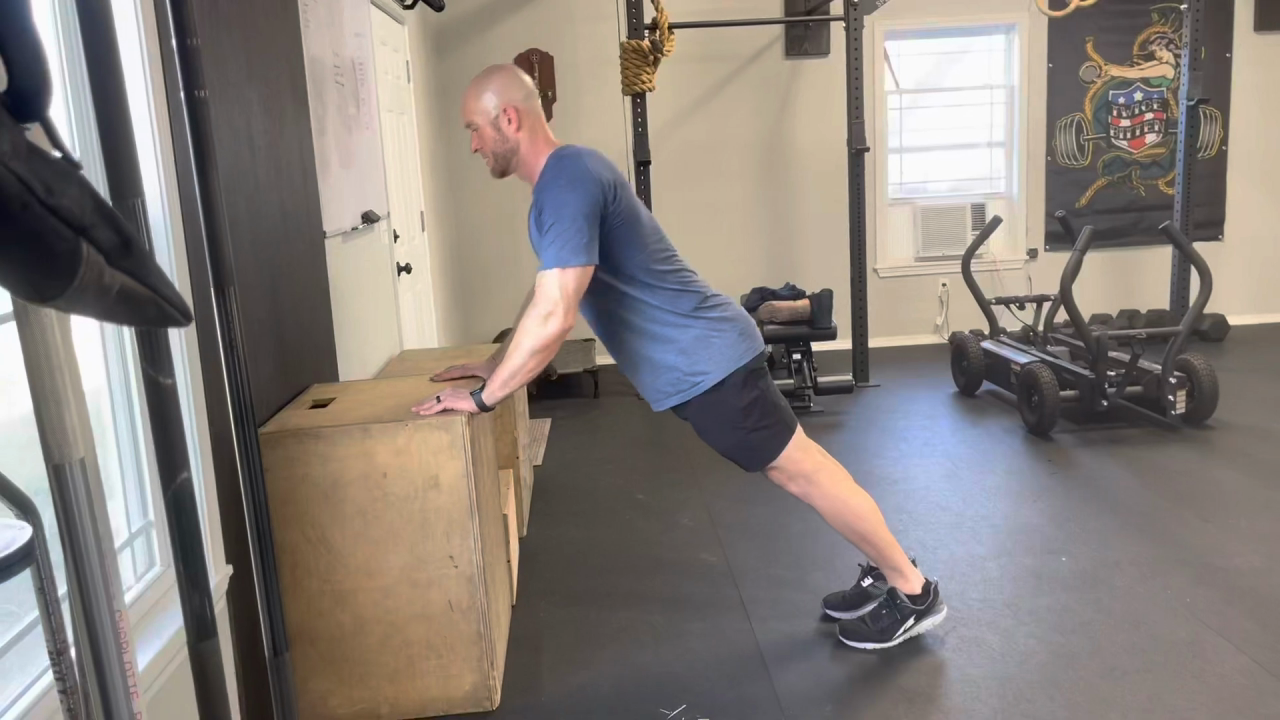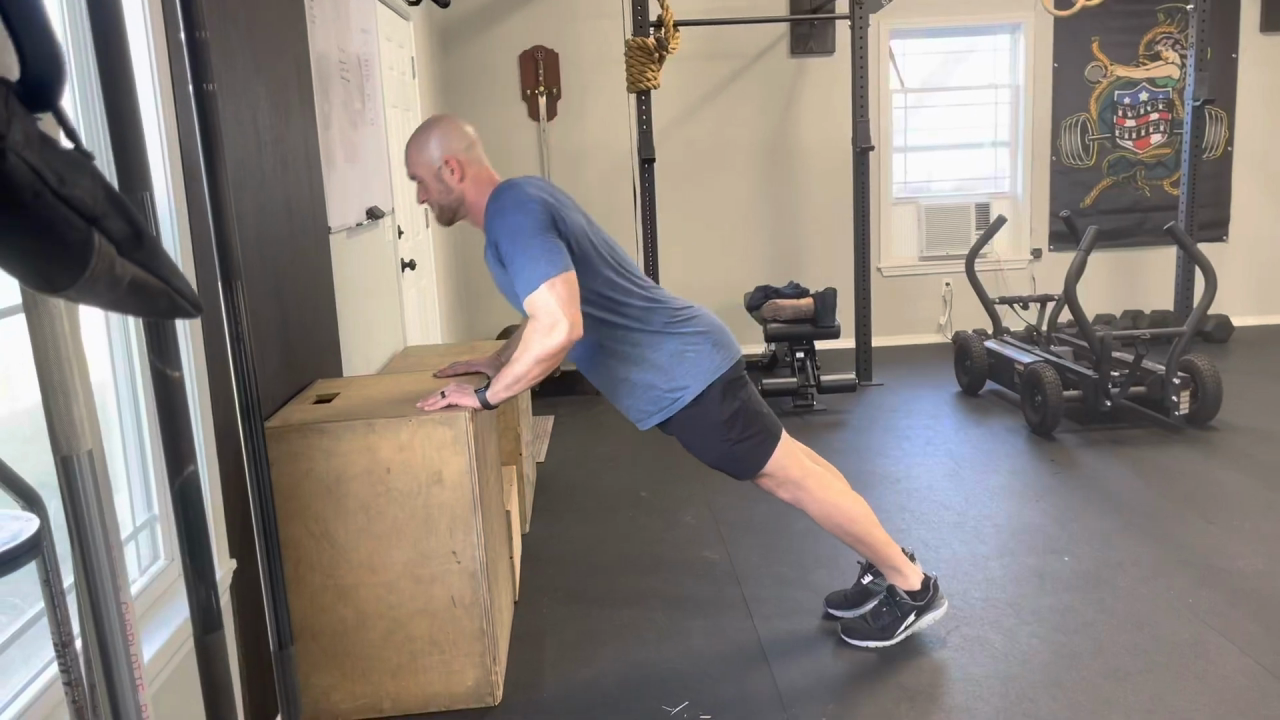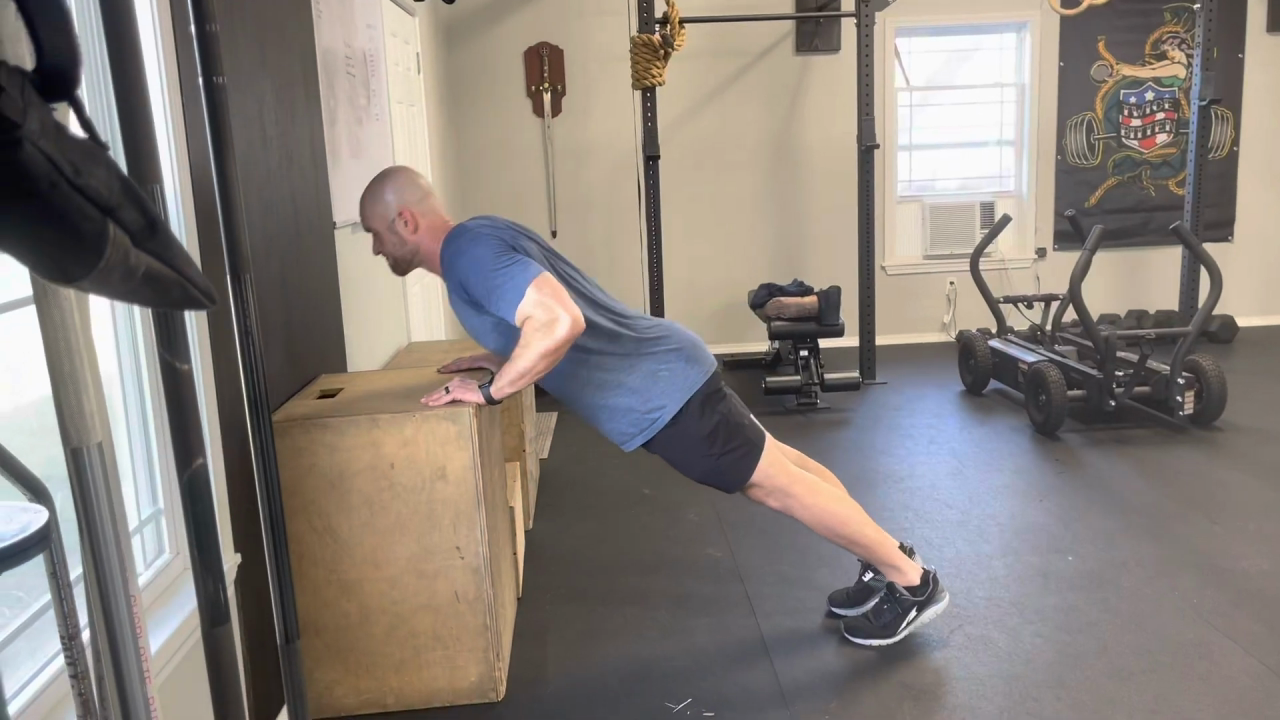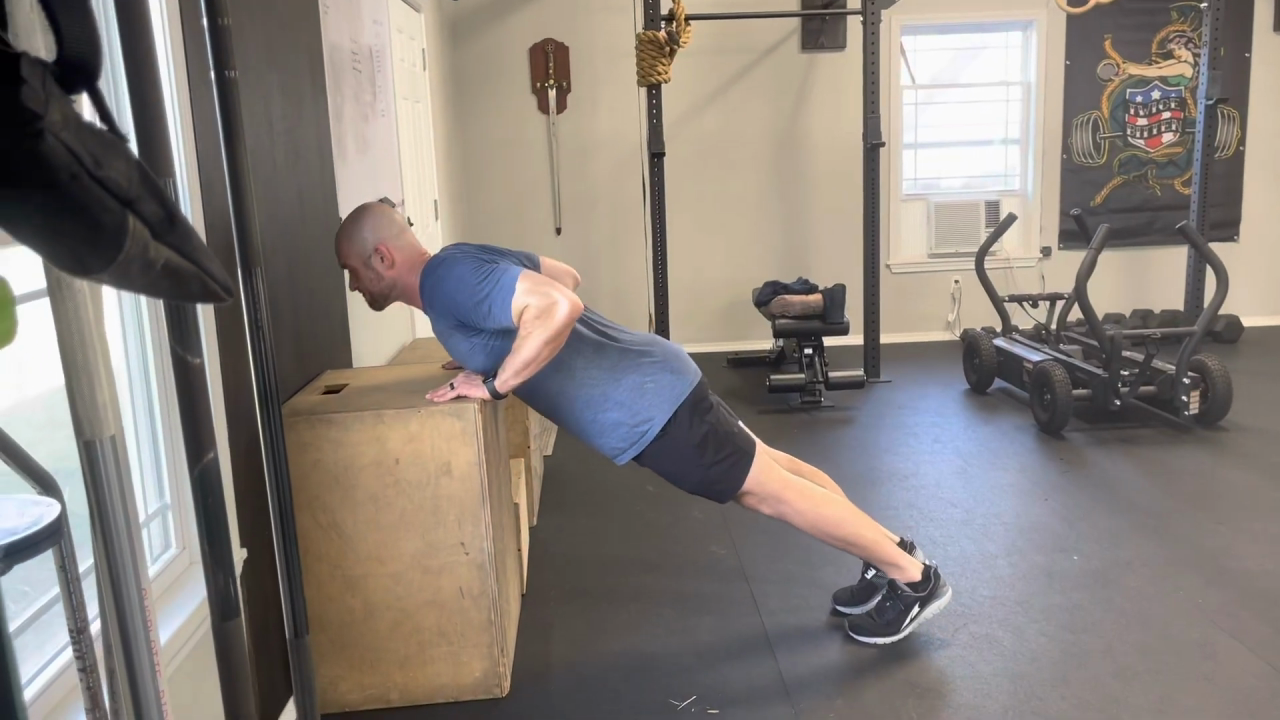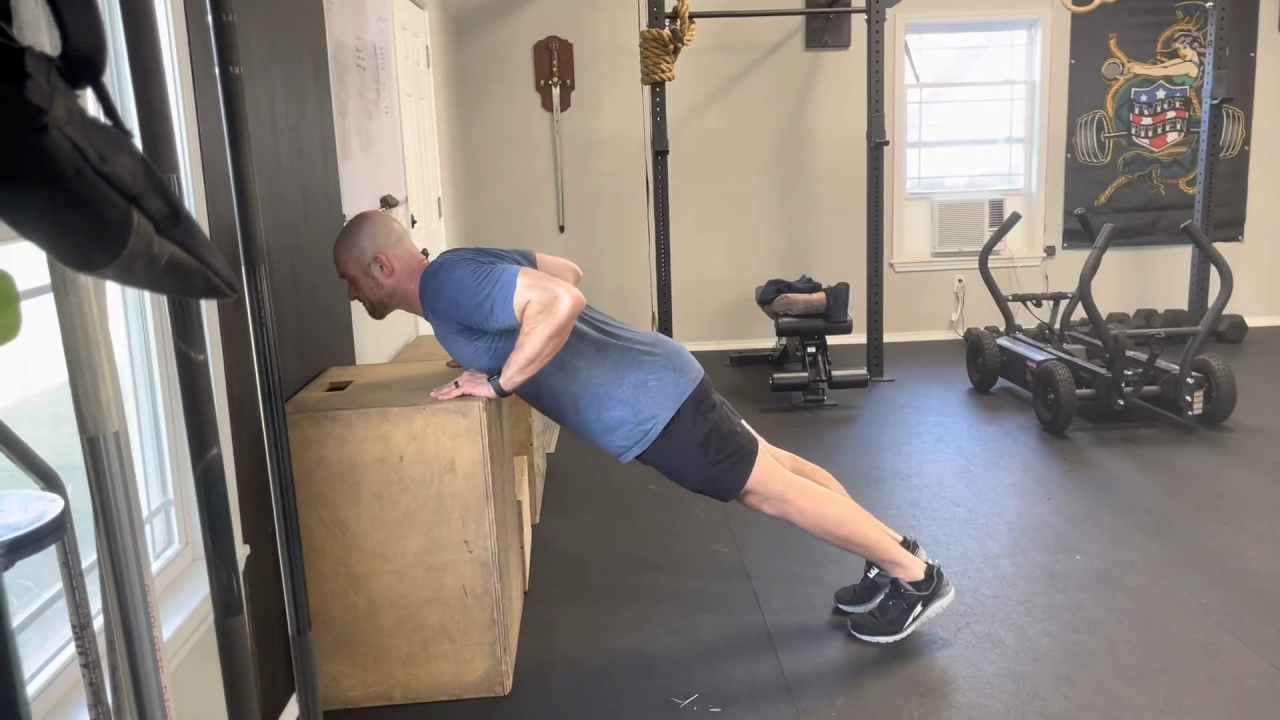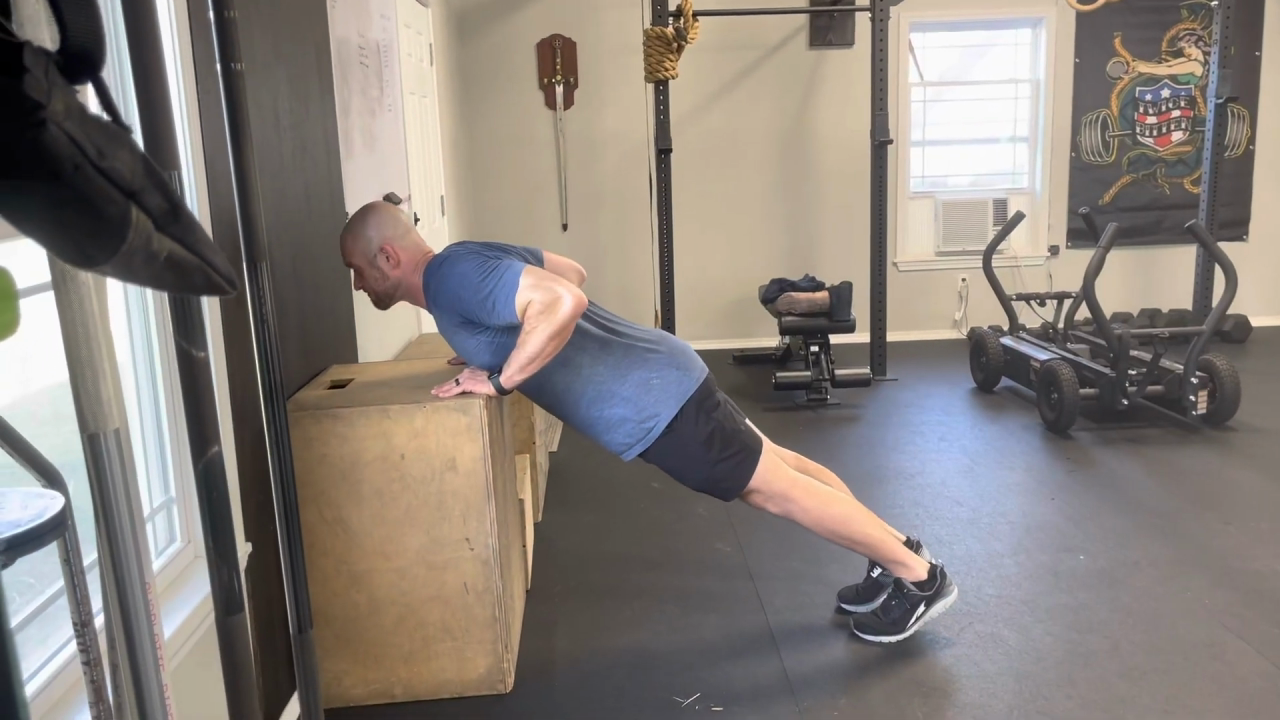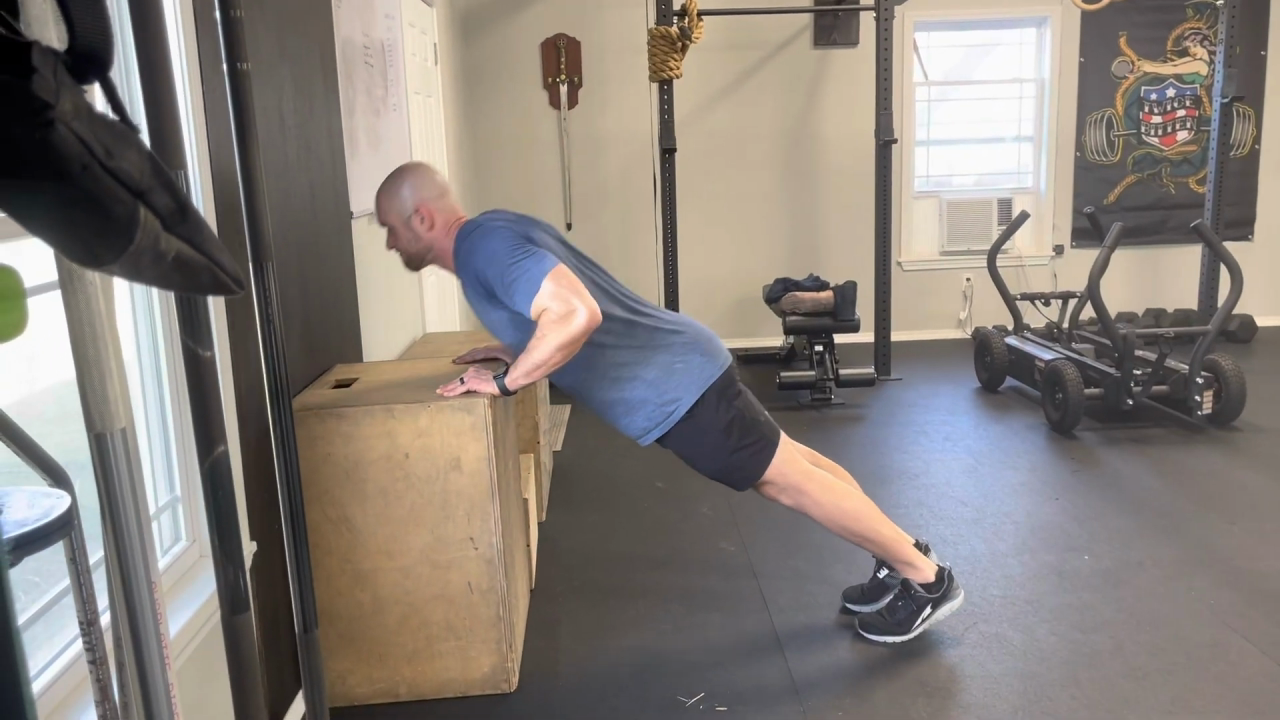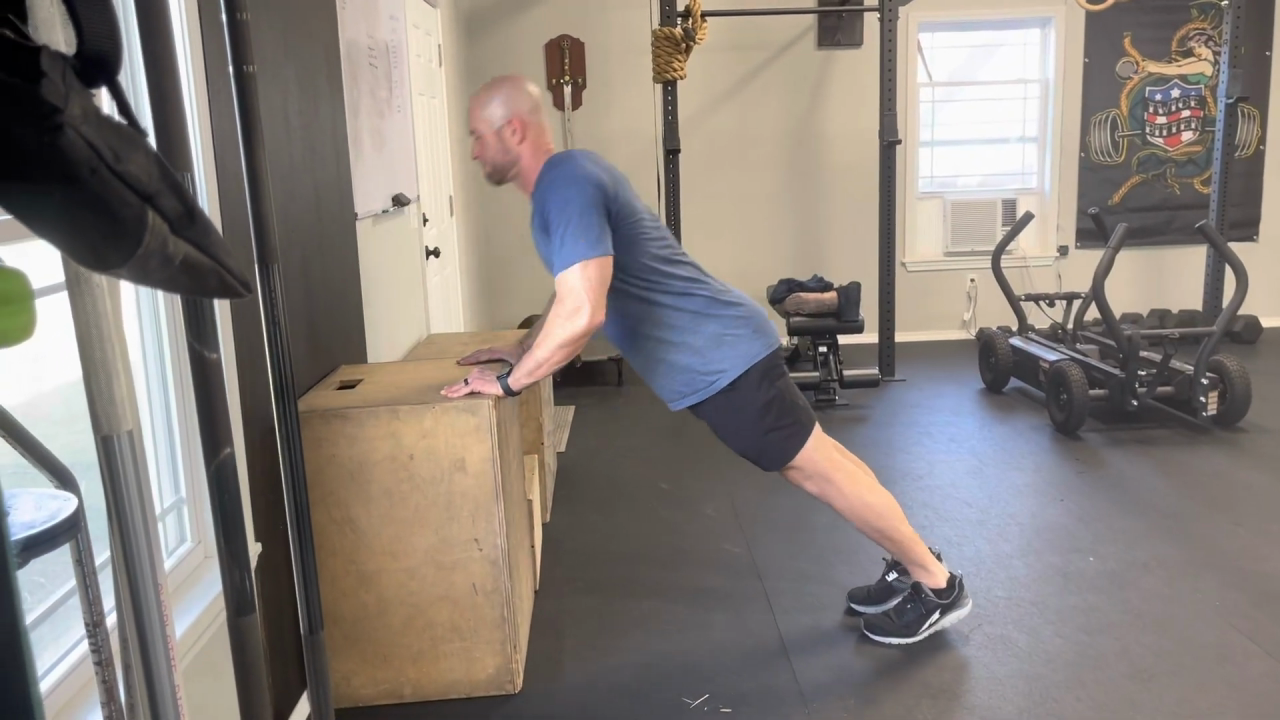
dt=0.3s
person 1, frame 1
left shoulder: (567, 182)
right shoulder: (568, 170)
left elbow: (553, 320)
right elbow: (556, 292)
left wrist: (482, 398)
right wrist: (495, 362)
left hip: (702, 362)
right hip: (704, 349)
left knee: (800, 471)
right knee: (797, 465)
left ankle: (914, 591)
right ankle: (886, 571)
person 1, frame 2
left shoulder: (511, 215)
right shoulder: (520, 196)
left elbow: (558, 331)
left wrist: (485, 397)
right wrist: (496, 363)
left hip: (680, 376)
right hip: (688, 357)
left knee: (789, 476)
right knee: (788, 465)
left ankle: (912, 588)
right ankle: (884, 568)
person 1, frame 3
left shoulder: (468, 255)
right shoulder: (480, 236)
left elbow: (562, 323)
left wrist: (490, 390)
right wrist: (497, 353)
left hip: (659, 395)
right hip: (667, 368)
left knee: (778, 483)
right knee: (775, 466)
left ankle: (912, 581)
right ankle: (887, 558)
person 1, frame 4
left shoulder: (448, 281)
right shoulder: (461, 262)
left elbow: (560, 308)
right elbow: (566, 275)
left wrist: (493, 384)
left hip: (647, 407)
right hip: (655, 380)
left knee: (771, 490)
right knee: (769, 469)
left ankle: (912, 577)
right ankle: (888, 553)
person 1, frame 5
left shoulder: (450, 287)
right shoulder: (464, 268)
left elbow: (561, 301)
right elbow: (568, 271)
left wrist: (499, 382)
left hip: (651, 405)
right hip: (659, 381)
left knee: (774, 489)
right knee: (771, 469)
left ankle: (915, 577)
right ankle: (893, 553)
person 1, frame 6
left shoulder: (451, 279)
right shoulder: (468, 260)
left elbow: (563, 301)
right elbow: (571, 271)
left wrist: (500, 379)
left hip: (654, 403)
right hip: (661, 377)
left knee: (777, 487)
right knee: (776, 468)
left ankle: (918, 576)
right ankle: (895, 553)
person 1, frame 7
left shoulder: (483, 247)
right shoulder: (496, 229)
left elbow: (579, 317)
left wrist: (505, 381)
right wrist: (511, 349)
left hip: (672, 388)
right hip: (678, 365)
left knee: (794, 480)
right knee: (791, 463)
left ankle: (926, 580)
right ankle: (902, 556)
person 1, frame 8
left shoulder: (563, 186)
right shoulder: (573, 171)
left elbow: (582, 314)
right elbow: (584, 290)
left wrist: (508, 381)
right wrist: (520, 349)
left hip: (719, 360)
right hip: (724, 343)
left knee: (820, 470)
right knee: (819, 460)
left ankle: (936, 586)
right ankle: (912, 567)
